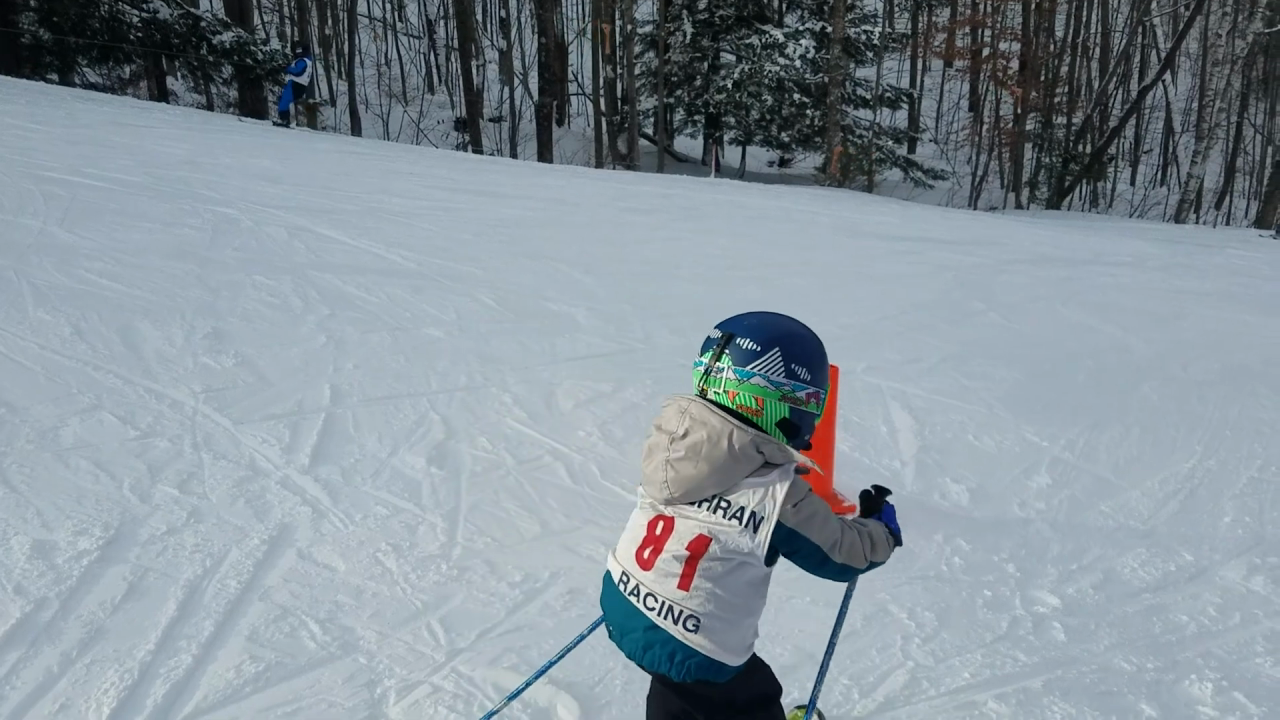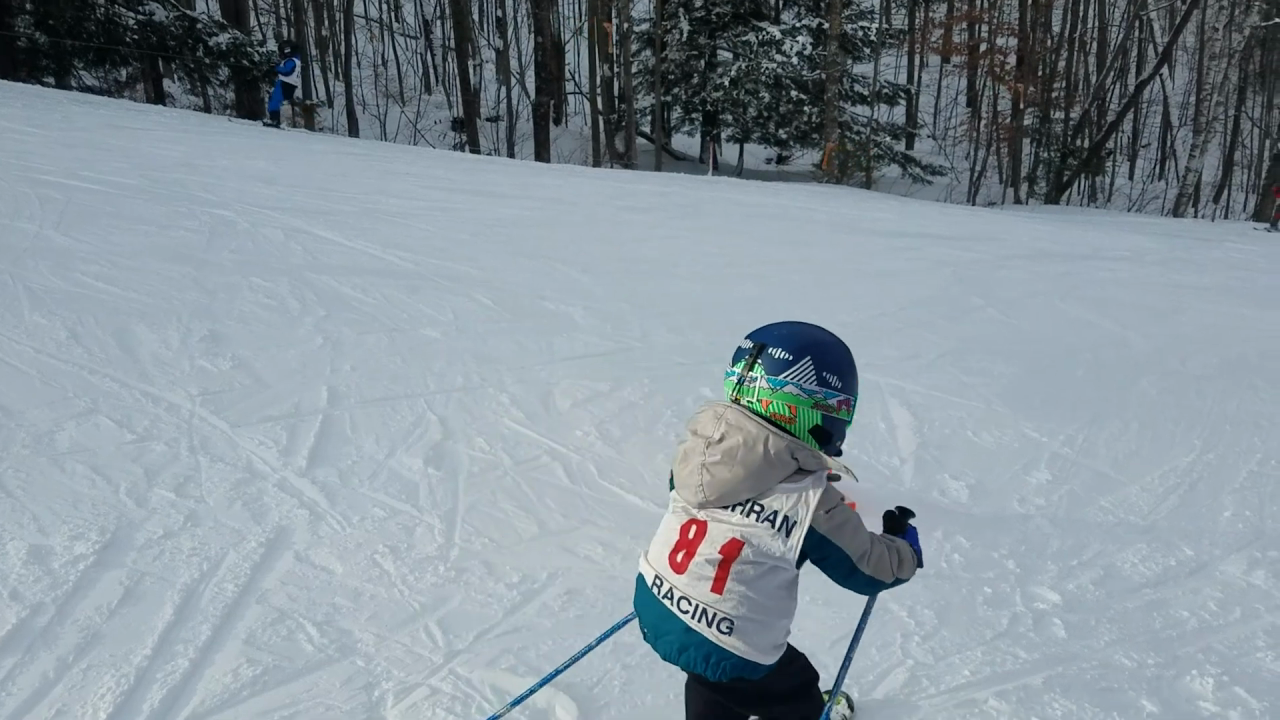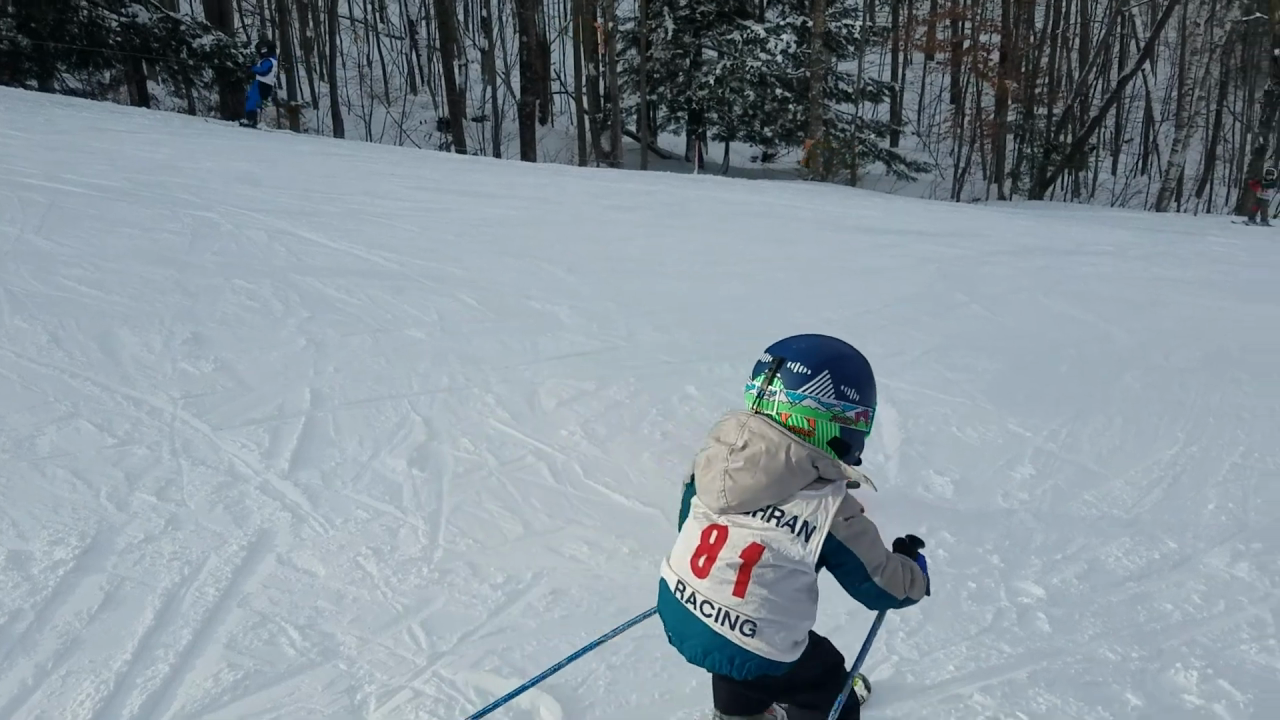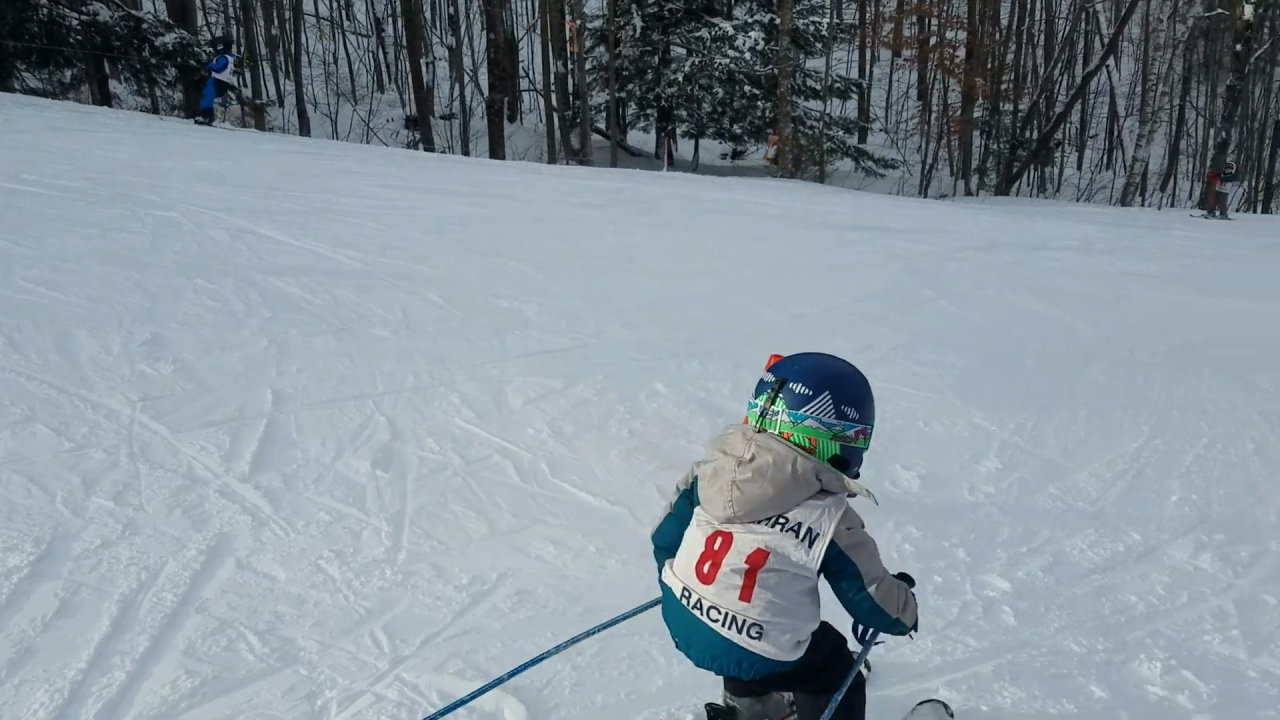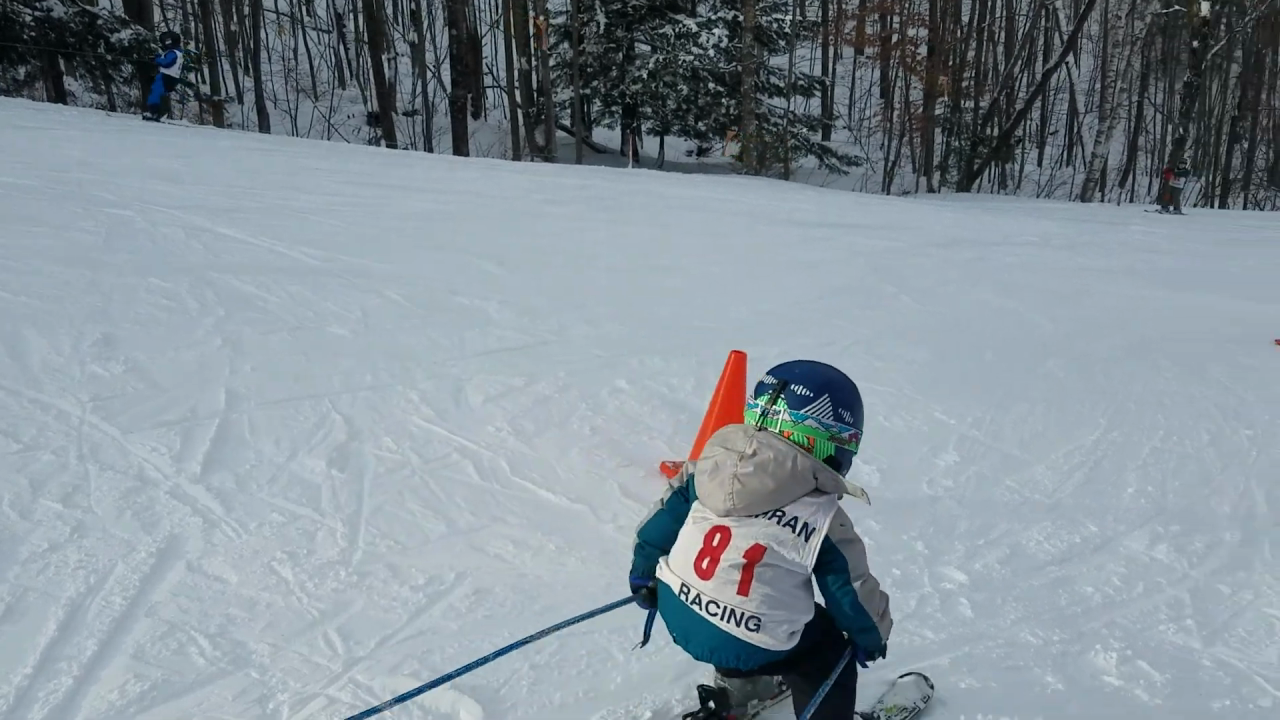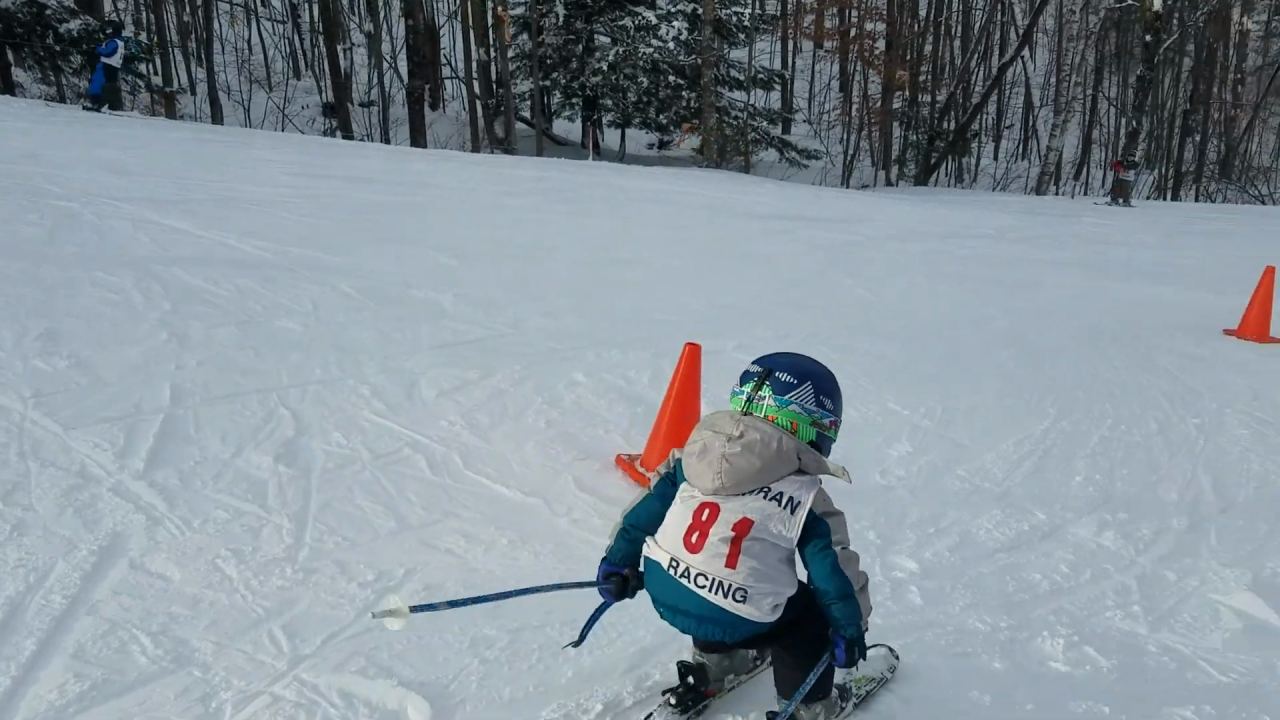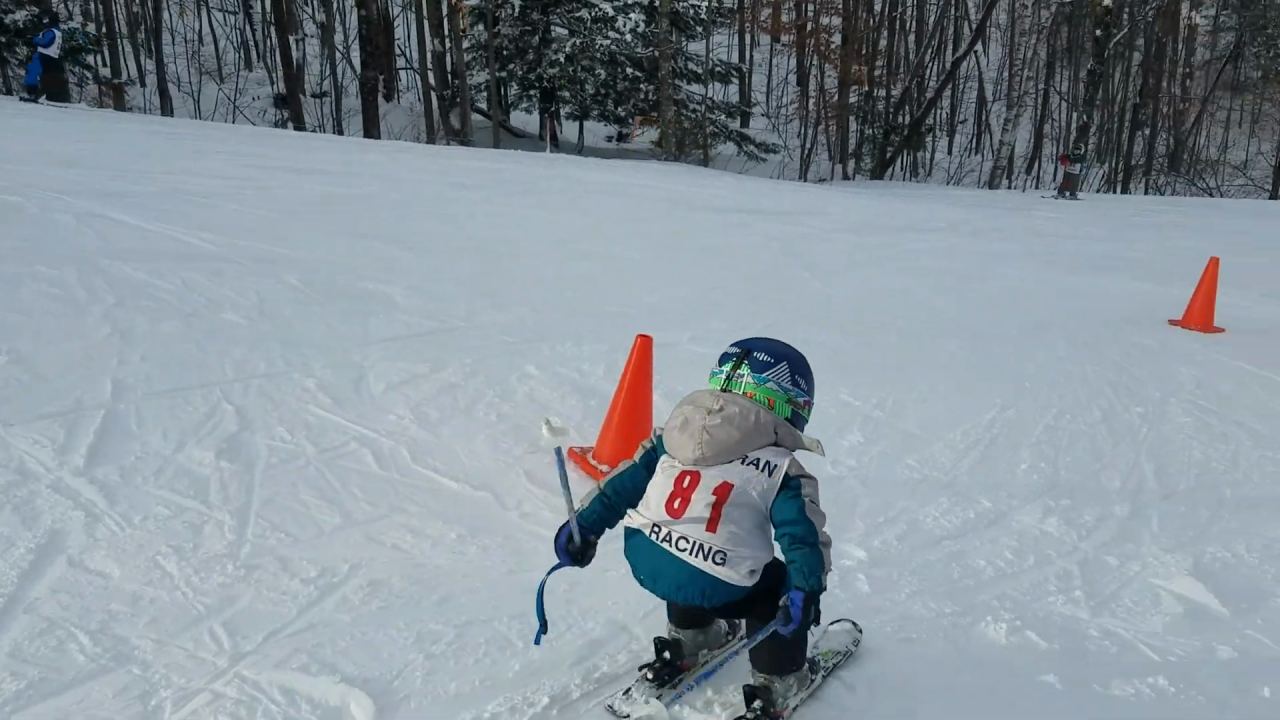
dt=0.1s
person 1, frame 1
left shoulder: (671, 438)
right shoulder: (780, 497)
right elbow: (842, 553)
right wrist: (881, 529)
left hip: (621, 607)
right hip: (691, 650)
person 1, frame 2
left shoulder: (700, 443)
right shoulder: (812, 503)
right elbow: (868, 569)
right wrist: (902, 547)
left hip: (653, 610)
right hip: (724, 650)
person 1, frame 3
left shoulder: (718, 451)
right shoulder: (830, 510)
right elbow: (881, 582)
right wrist: (913, 570)
left hip: (676, 613)
right hip: (747, 650)
right knee: (822, 679)
person 1, frame 4
left shoulder: (719, 462)
right shoulder: (833, 520)
left elbow: (674, 526)
right elbow: (871, 597)
left wrist: (671, 564)
right wrist: (902, 615)
left hip: (684, 623)
right hip: (751, 654)
right knee: (831, 665)
person 1, frame 5
left shoulder: (713, 464)
right shoulder: (823, 518)
left elbow: (661, 523)
right elbow: (854, 598)
left wrist: (645, 573)
right wrist: (872, 636)
left hip: (679, 613)
right hip: (748, 644)
right knee: (823, 642)
left ankle: (734, 685)
person 1, frame 6
left shoulder: (700, 450)
right shoulder: (810, 496)
left elbow: (653, 503)
right elbow: (835, 569)
left wrist: (617, 564)
right wrist: (851, 633)
left hip: (664, 589)
right hip: (732, 619)
right knee: (806, 618)
left ankle: (713, 662)
person 1, frame 7
left shoulder: (679, 428)
right shoulder: (783, 467)
left elbow: (629, 479)
right elbow: (801, 528)
left wrist: (582, 530)
right wrist: (806, 592)
left hip: (646, 554)
right hip: (713, 583)
right knee: (775, 587)
left ankle: (688, 636)
right ankle: (778, 681)
